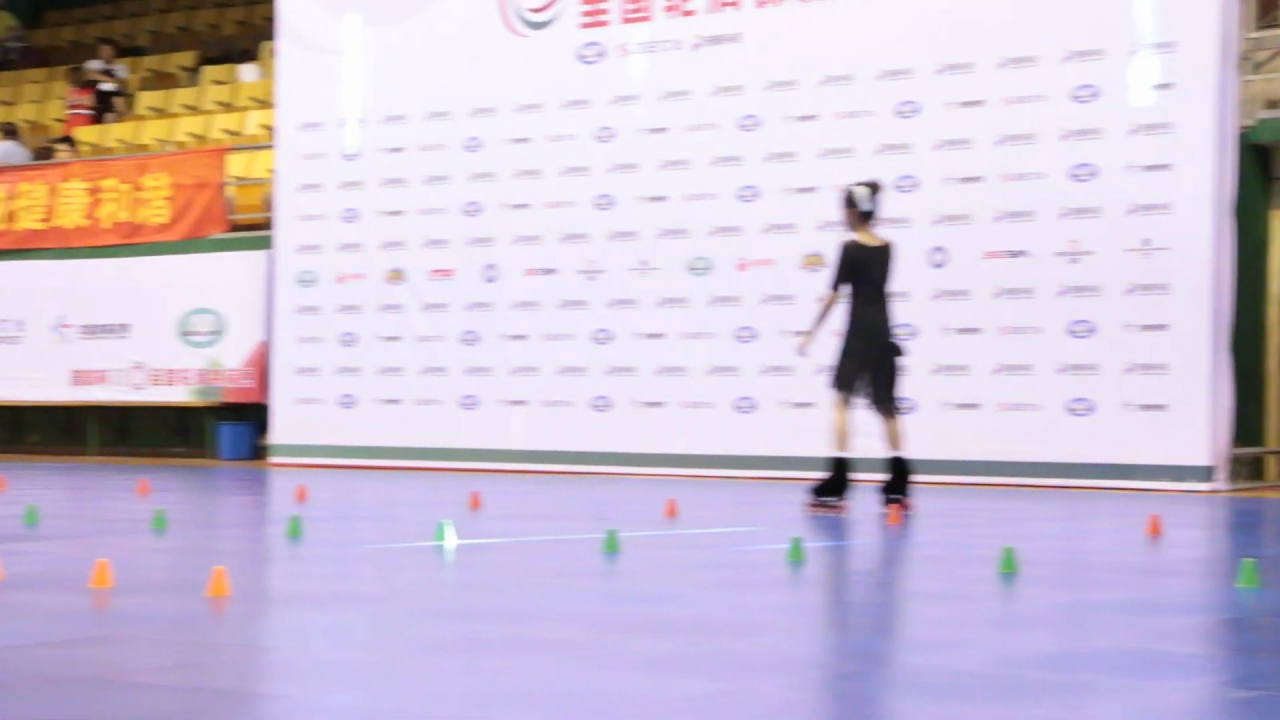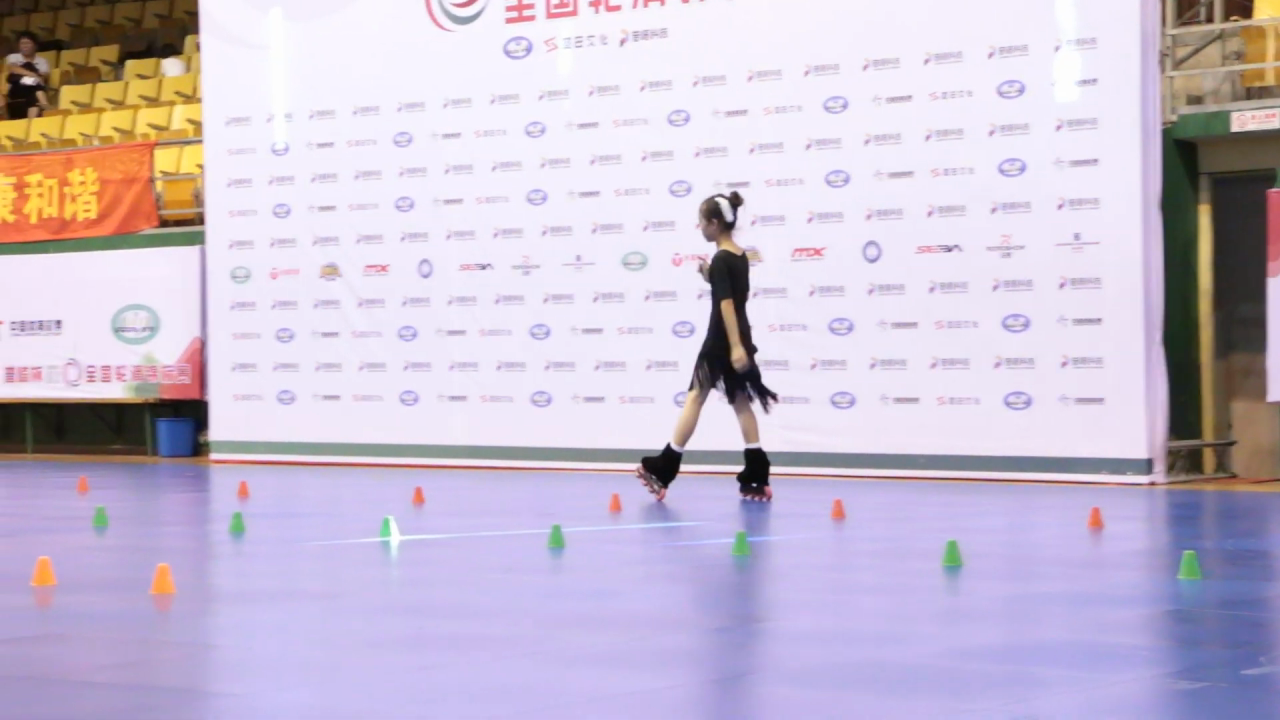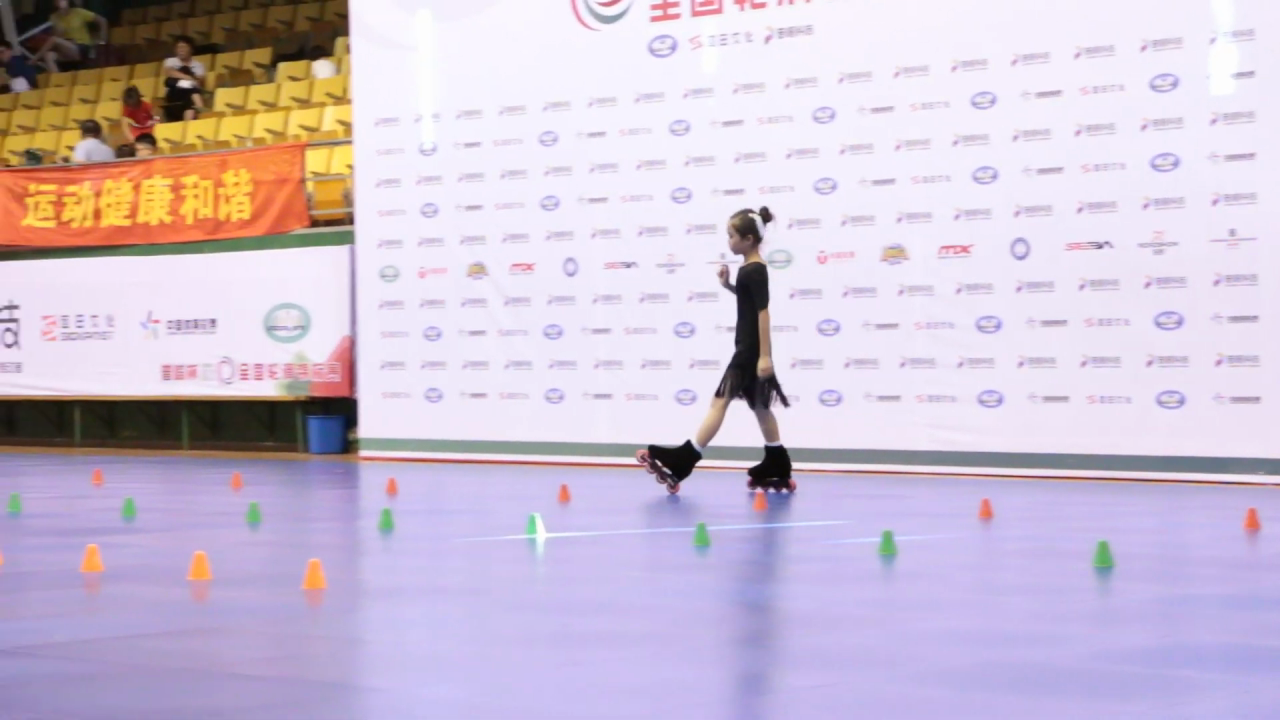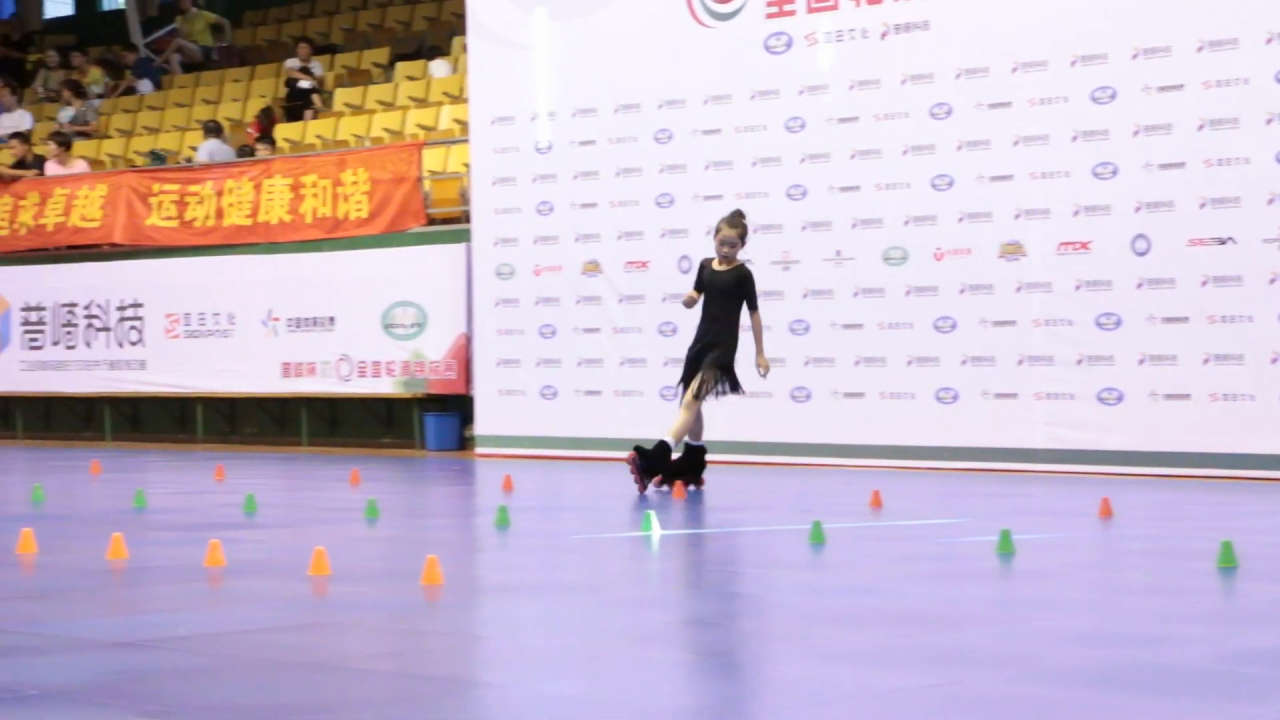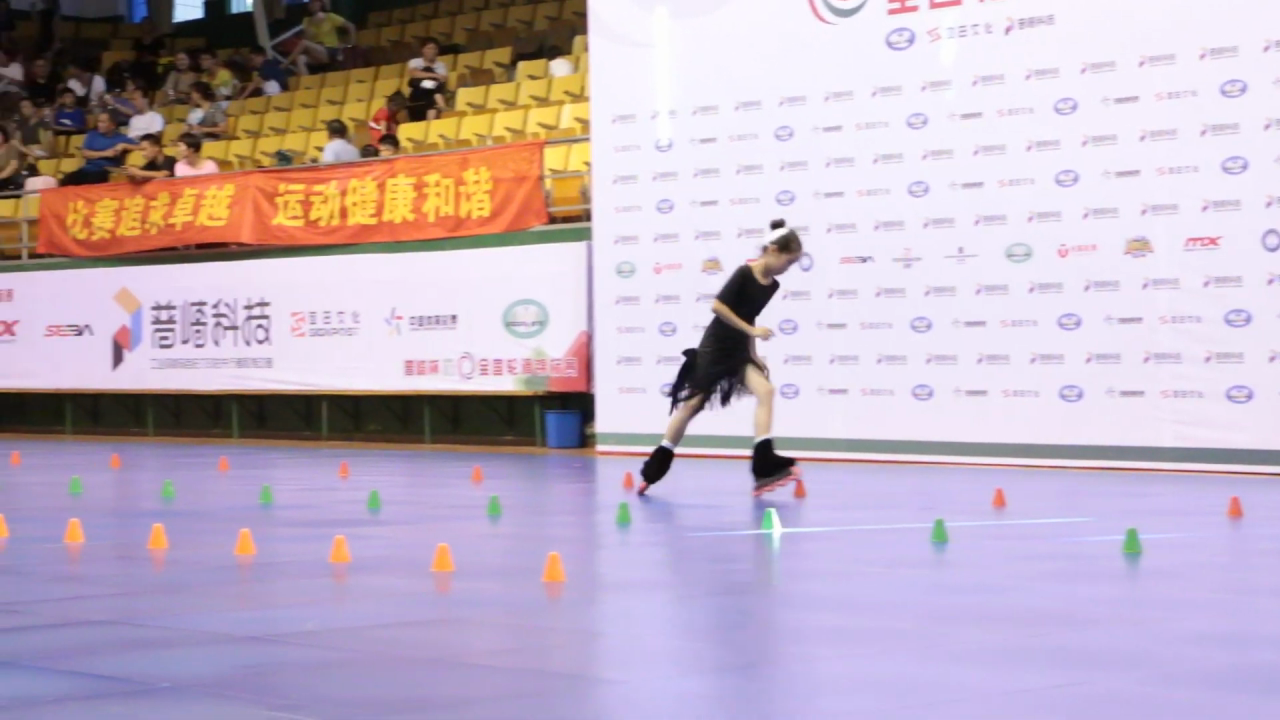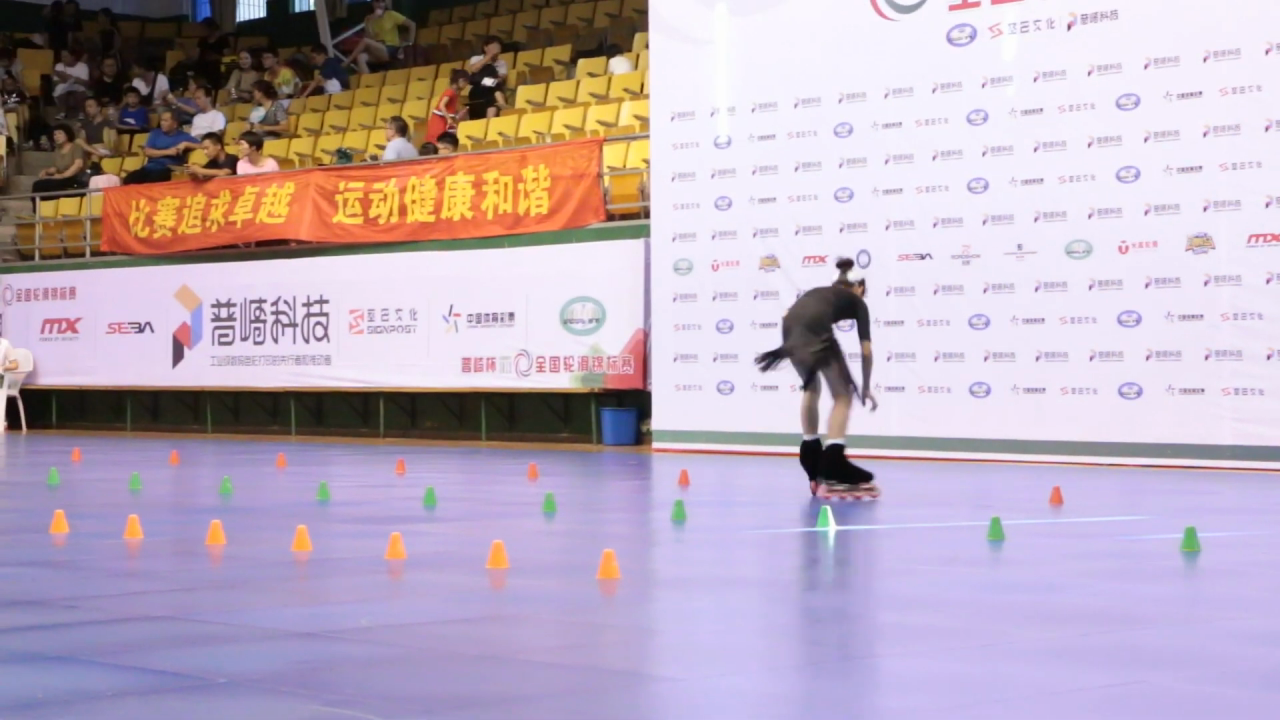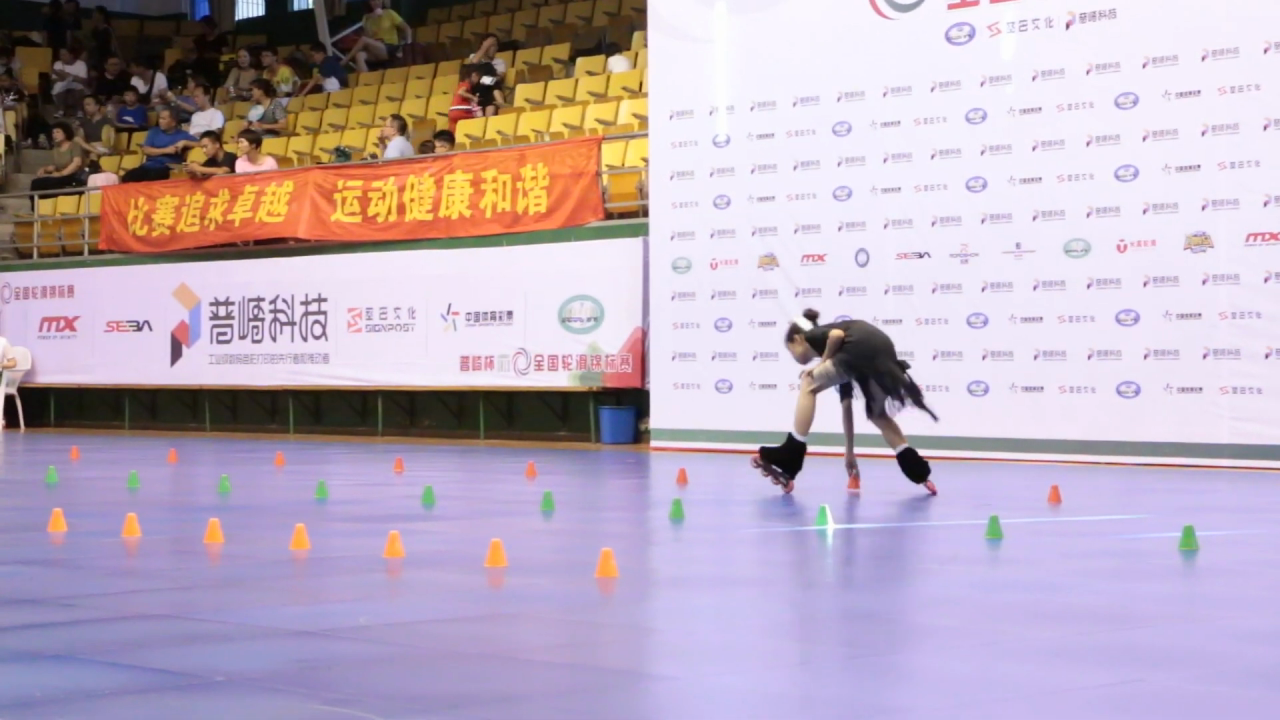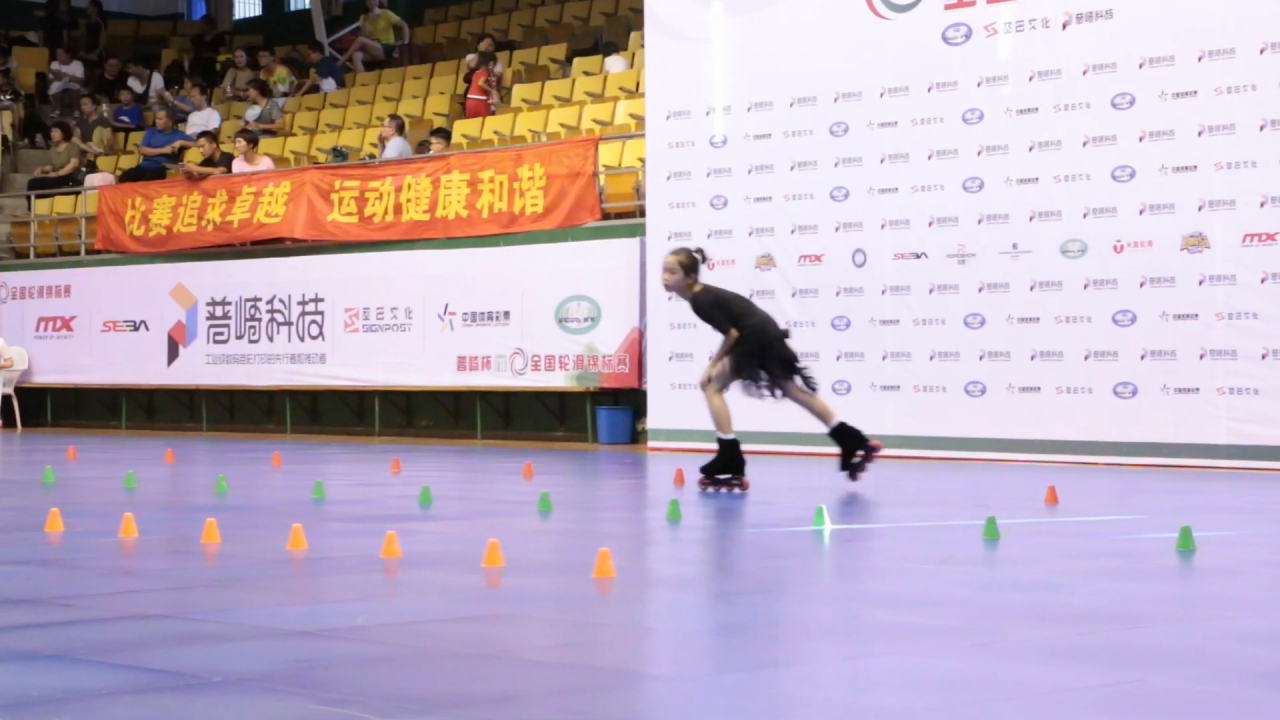
dt=0.4s
person 1, frame 1
left shoulder: (851, 249)
right shoulder: (885, 247)
left elbow: (834, 294)
left wrist: (811, 333)
left hip: (860, 334)
right hip: (882, 333)
left knee: (842, 402)
right knee: (885, 406)
left ankle: (835, 487)
right ankle: (898, 488)
person 1, frame 2
left shoulder: (721, 260)
right shoulder: (741, 256)
left elbow: (727, 303)
left wrist: (736, 345)
left hip: (722, 340)
right hip: (740, 338)
left knee: (695, 398)
right knee: (741, 402)
left ankle: (663, 469)
right ankle: (756, 478)
person 1, frame 3
left shoulder: (754, 271)
right shoulder: (754, 267)
left elbow: (763, 313)
left wrist: (765, 355)
right wrist: (729, 286)
left hip: (751, 348)
right hip: (750, 347)
left knee: (719, 402)
right knee: (758, 403)
left ankle: (678, 463)
right ankle: (777, 470)
person 1, frame 4
left shoulder: (742, 275)
right shoulder: (706, 266)
left elbow: (754, 314)
left wrist: (760, 354)
right wrist: (689, 298)
left hip: (722, 346)
right hip: (700, 342)
left knee: (690, 400)
right knee: (690, 402)
left ankle: (656, 457)
right ankle: (692, 464)
person 1, frame 5
left shoulder: (773, 286)
right shoulder: (743, 273)
right elbow: (717, 305)
left wrist: (753, 353)
right wrist: (748, 330)
left hip: (737, 350)
right hip: (715, 345)
left knee: (765, 390)
right knee: (691, 403)
left ankle: (765, 465)
right ankle: (655, 465)
person 1, frame 6
left shoulder: (818, 292)
right shoulder: (857, 303)
left elbow: (788, 315)
right elbow: (865, 349)
left wrist: (793, 342)
right wrist: (866, 387)
left hip: (792, 327)
right hip: (816, 329)
left knee: (812, 388)
right knee: (843, 396)
left ankle: (813, 455)
right ankle: (833, 465)
person 1, frame 7
left shoulder: (812, 336)
left elbow: (837, 334)
right elbow: (846, 405)
left wrist: (823, 362)
right wrist: (849, 452)
left hip: (860, 349)
right hip: (883, 350)
left knee: (809, 387)
right knee: (878, 416)
left ankle: (788, 460)
right ankle: (918, 471)
person 1, frame 8
left shoulder: (701, 302)
right shoulder: (705, 294)
left elbow: (732, 334)
left wrist: (714, 364)
left hip: (757, 337)
right hip: (766, 333)
left knee: (712, 384)
right knee: (793, 390)
left ankle: (730, 465)
right ankle: (853, 444)
